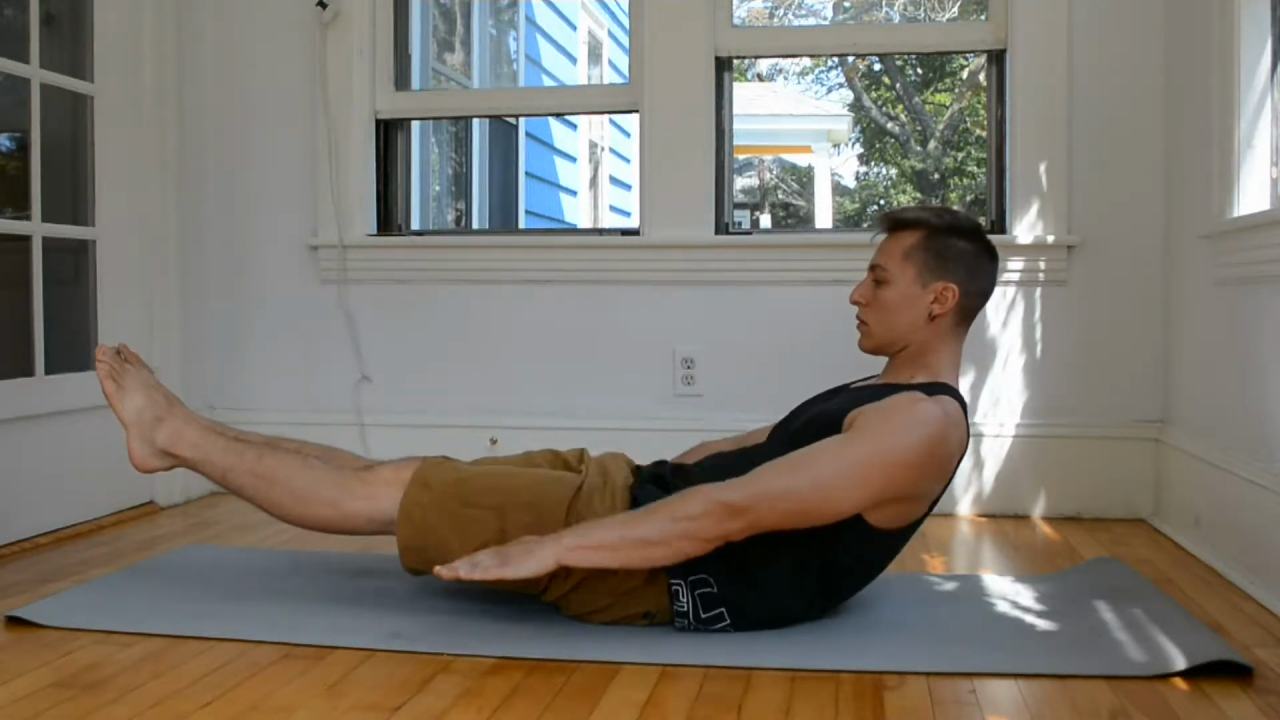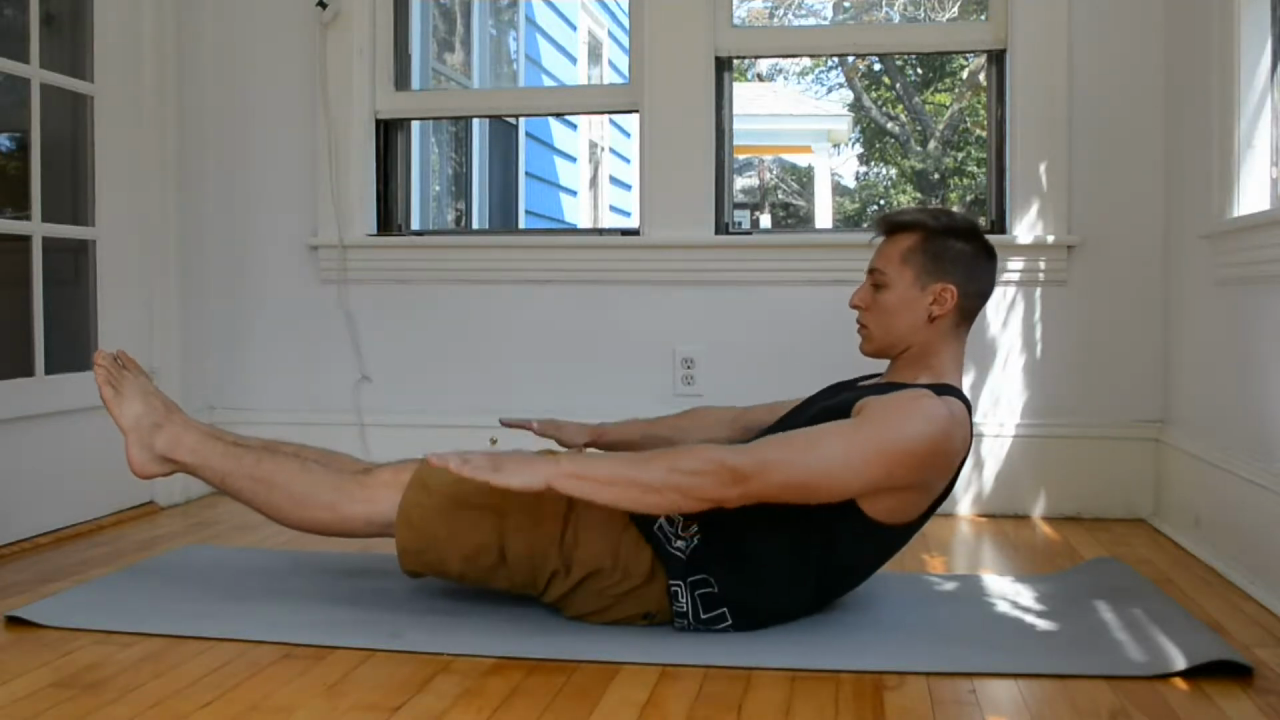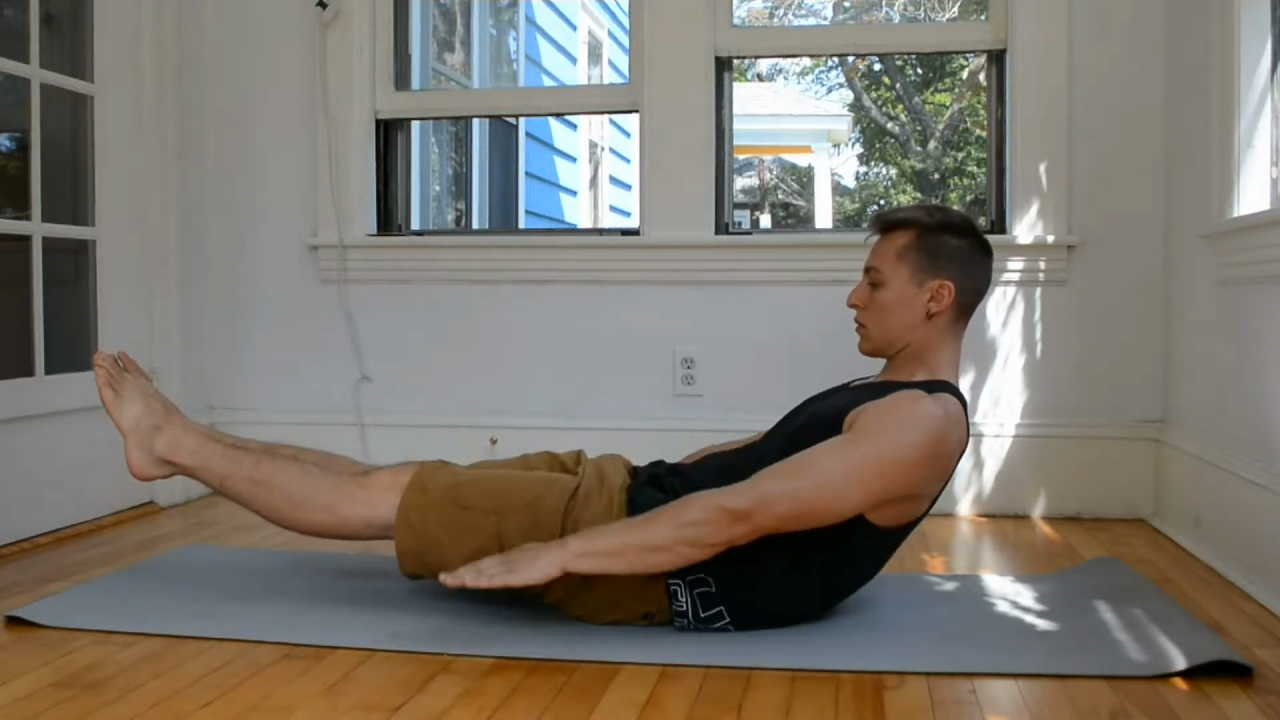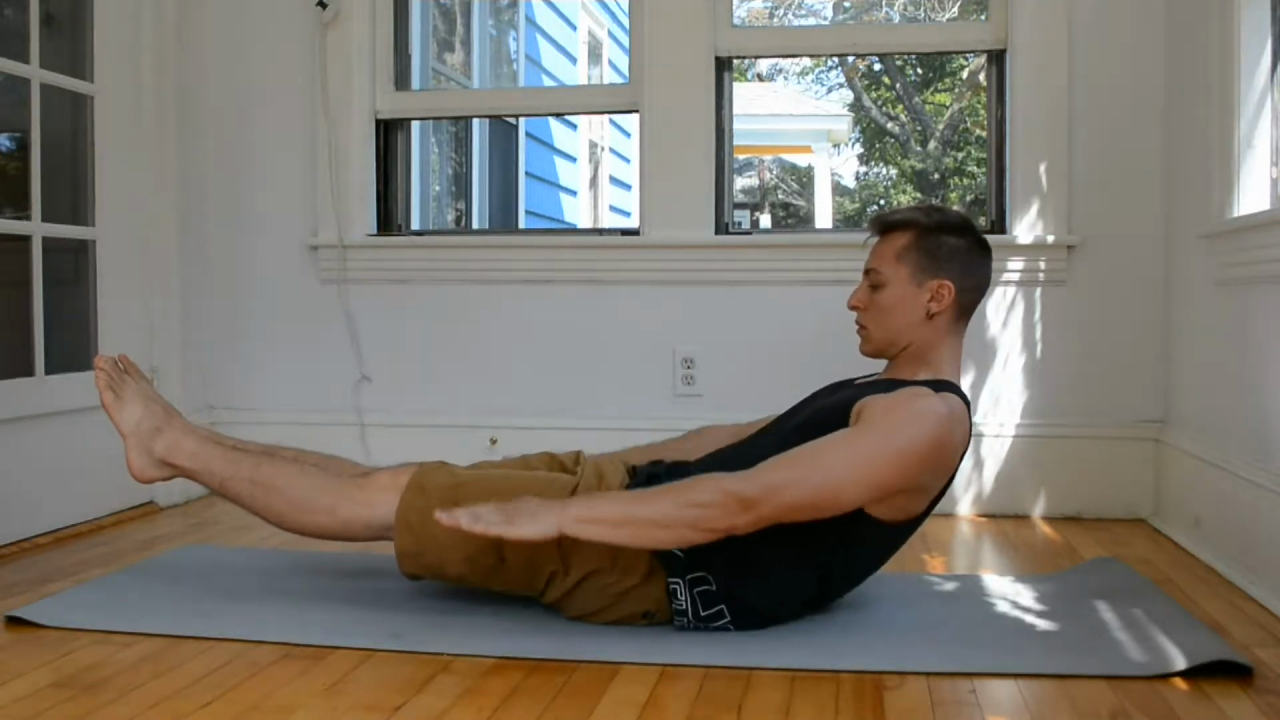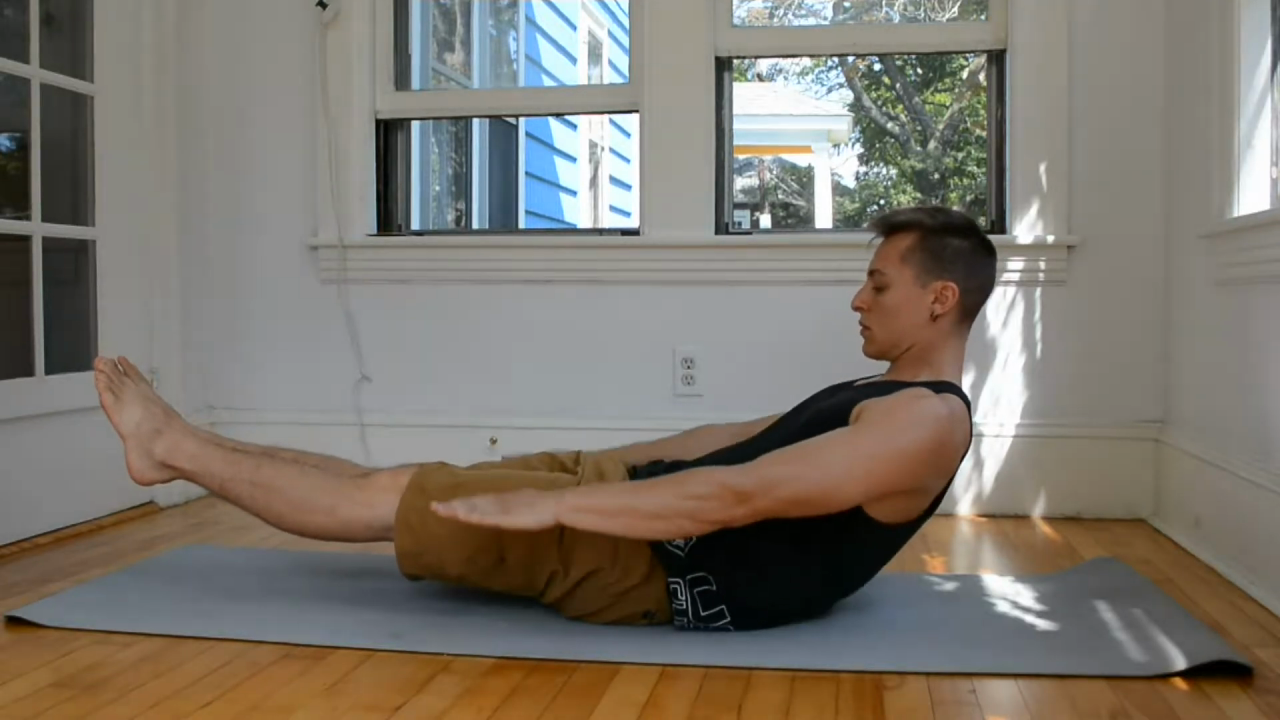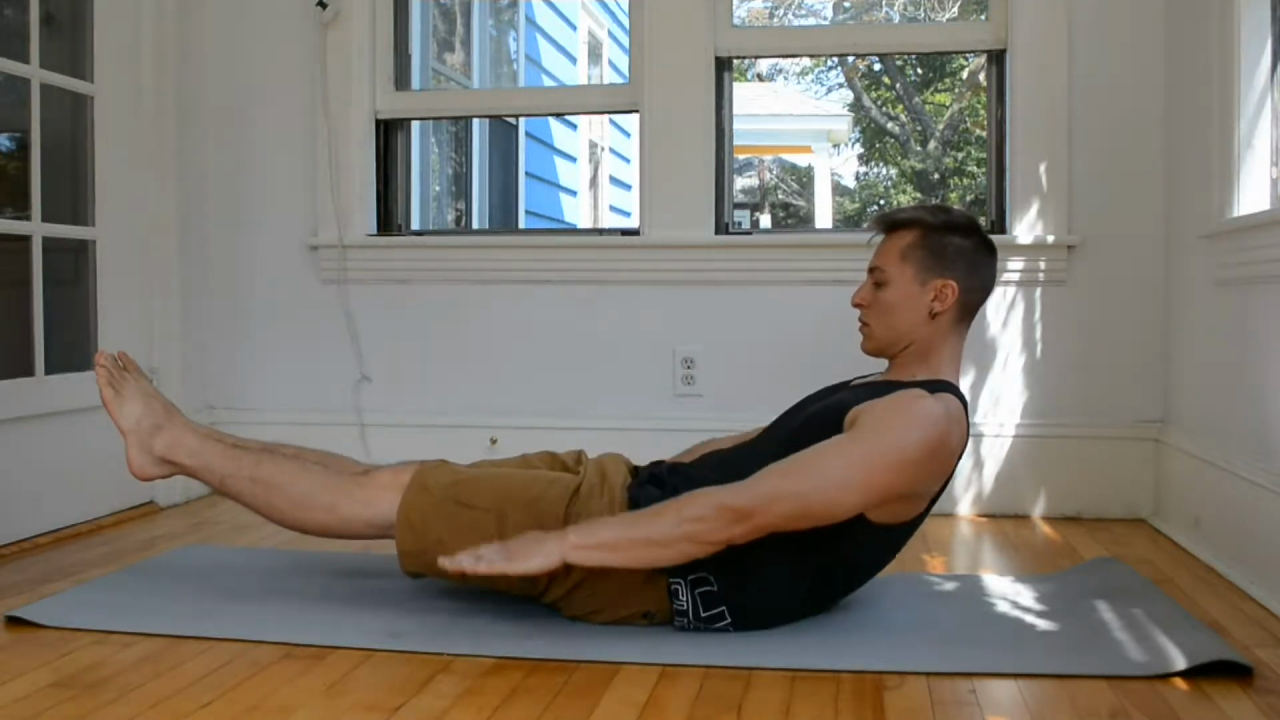
dt=0.2s
person 1, frame 1
left shoulder: (922, 431)
right shoulder: (890, 400)
left elbow: (733, 512)
left wrist: (550, 549)
right wrist: (581, 494)
left hip: (662, 569)
right hip: (638, 493)
left knee: (385, 493)
right knee: (399, 479)
left ankle: (175, 432)
right ankle: (180, 435)
person 1, frame 2
left shoulder: (925, 426)
right shoulder: (892, 396)
left elbow: (729, 473)
right elbow: (731, 426)
left wrist: (548, 474)
right wrist: (597, 435)
left hip: (662, 560)
right hip: (654, 513)
left knee: (384, 495)
right knee: (398, 483)
left ankle: (173, 437)
right ankle: (177, 440)
person 1, frame 3
left shoulder: (923, 427)
right shoulder: (891, 397)
left elbow: (737, 516)
left wrist: (555, 552)
right wrist: (588, 468)
left hip: (660, 568)
right hip: (638, 494)
left knee: (383, 497)
right knee: (397, 484)
left ankle: (174, 441)
right ankle: (179, 441)
person 1, frame 4
left shoulder: (925, 424)
right shoulder: (892, 395)
left elbow: (743, 500)
left wrist: (550, 518)
right wrist: (624, 455)
left hip: (660, 567)
right hip: (643, 490)
left knee: (381, 499)
right knee: (400, 485)
left ankle: (175, 444)
right ankle: (180, 447)
person 1, frame 5
left shoulder: (924, 426)
right shoulder: (892, 398)
left elbow: (736, 497)
left wrist: (551, 509)
right wrist: (602, 461)
left hip: (662, 563)
right hip: (646, 511)
left knee: (384, 500)
right knee: (398, 488)
left ankle: (173, 447)
right ankle: (179, 449)
person 1, frame 6
left shoulder: (923, 426)
right shoulder: (890, 398)
left elbow: (740, 512)
left wrist: (556, 544)
right wrist: (576, 515)
left hip: (663, 572)
right hip: (637, 491)
left knee: (383, 498)
right knee: (398, 485)
left ankle: (175, 441)
right ankle: (180, 443)
